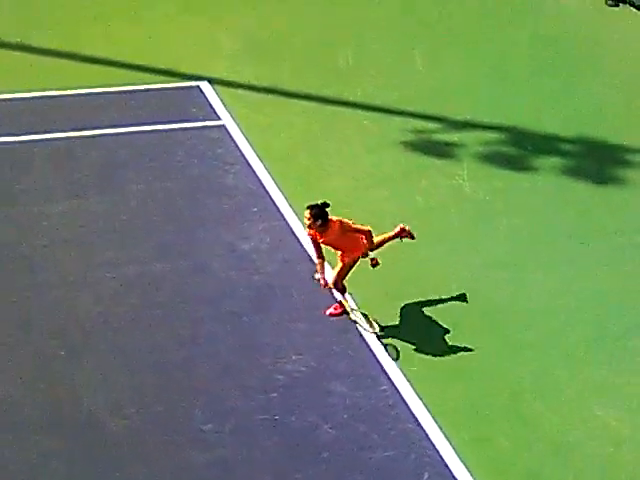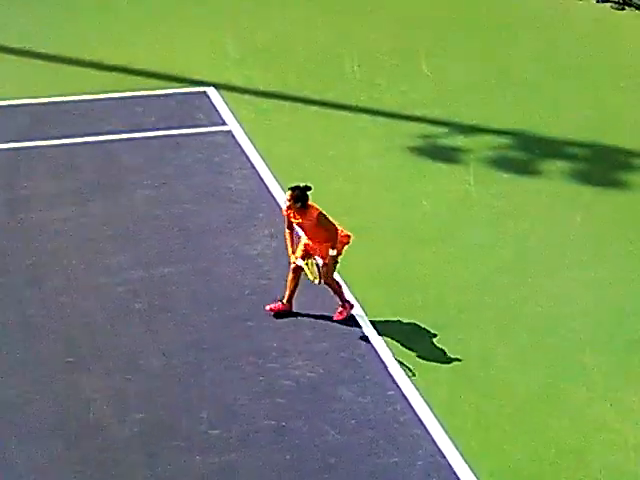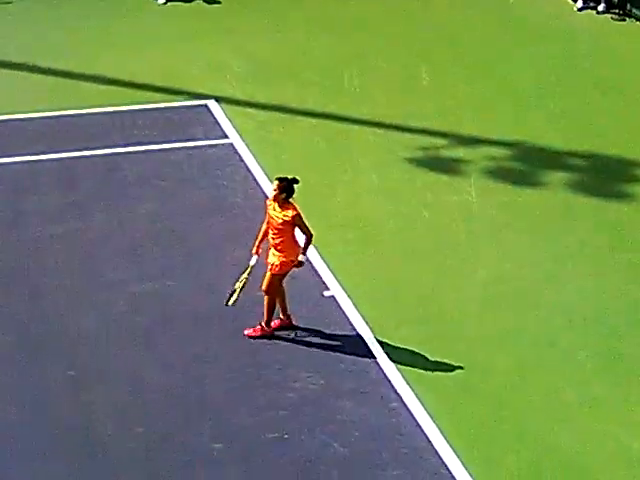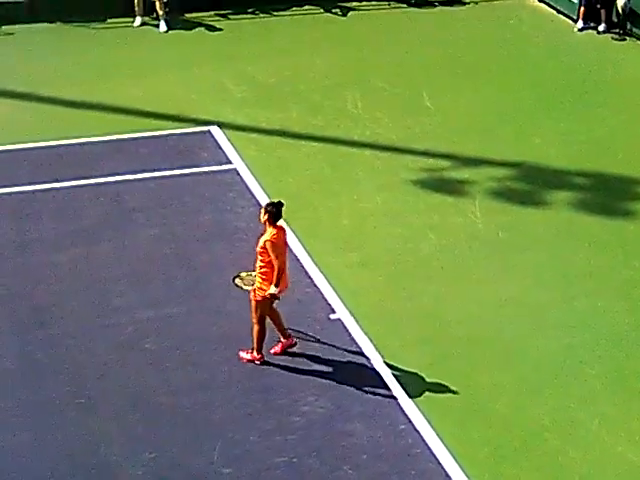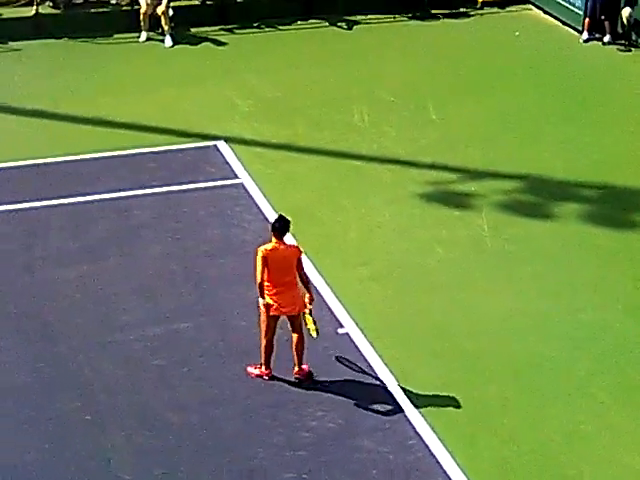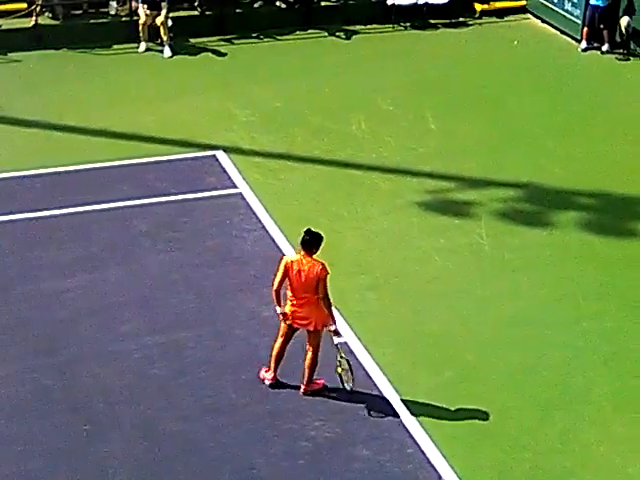
dt=0.4s
person 1, frame 1
left shoulder: (337, 226)
right shoulder: (312, 232)
left elbow: (366, 231)
right elbow: (319, 256)
left wrist: (369, 249)
right wrist: (321, 277)
left hip: (351, 251)
left knee: (335, 281)
right knee: (374, 247)
left ankle: (342, 303)
right ankle: (399, 232)
person 1, frame 2
left shoulder: (316, 215)
right shoulder: (288, 210)
left elbow: (333, 230)
right elbow: (288, 229)
left wrist: (333, 252)
right wrist: (291, 253)
left hip: (327, 242)
right hip: (309, 240)
left knee: (327, 279)
right knee: (294, 268)
left ankle: (345, 304)
right ankle: (286, 304)
person 1, frame 3
left shoulder: (292, 213)
right shoulder: (271, 204)
left elbow: (308, 235)
left wrist: (302, 256)
right wrist: (257, 244)
left hip: (284, 256)
right hip: (273, 250)
left knee: (267, 289)
right knee: (276, 286)
left ankle: (265, 327)
right ankle: (285, 318)
person 1, frame 4
left shoulder: (269, 239)
right shoulder: (279, 230)
left elbow: (280, 266)
left wrist: (274, 288)
left hip: (266, 284)
right hip: (274, 280)
left knee: (258, 320)
right knee: (268, 309)
left ankle: (257, 354)
right ankle: (287, 338)
person 1, frame 5
left shoulder: (263, 251)
right shoulder: (295, 250)
left elbow: (260, 280)
right elbow: (303, 276)
left wrist: (262, 299)
right wrist: (309, 294)
left hip: (271, 300)
right hip: (293, 298)
left knee: (267, 336)
right knee: (297, 331)
left ankle: (265, 369)
right ankle: (299, 369)
person 1, frame 6
left shoulder: (288, 261)
right shoulder: (320, 268)
left elbow: (276, 288)
right elbow: (324, 298)
left wrist: (279, 308)
right wrist: (332, 321)
left hip: (292, 311)
right hip: (314, 314)
left knee: (282, 340)
right knee: (313, 349)
left ankle: (271, 374)
right ankle: (307, 384)
